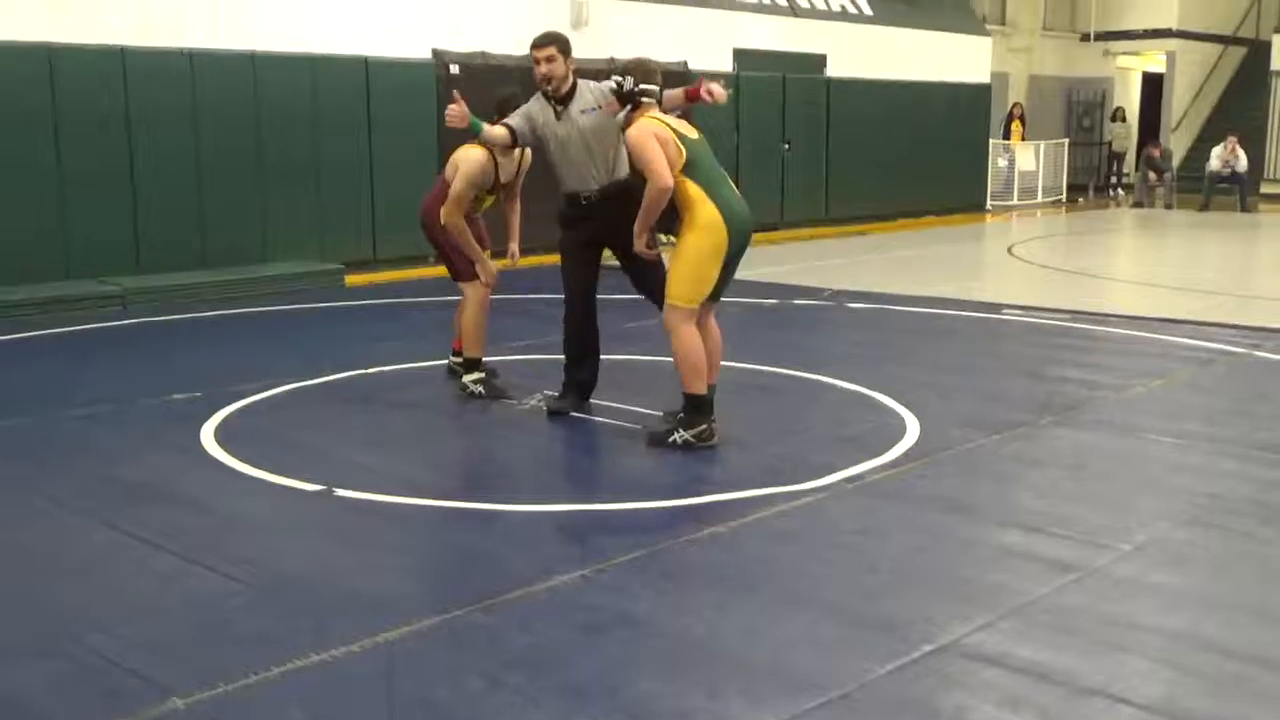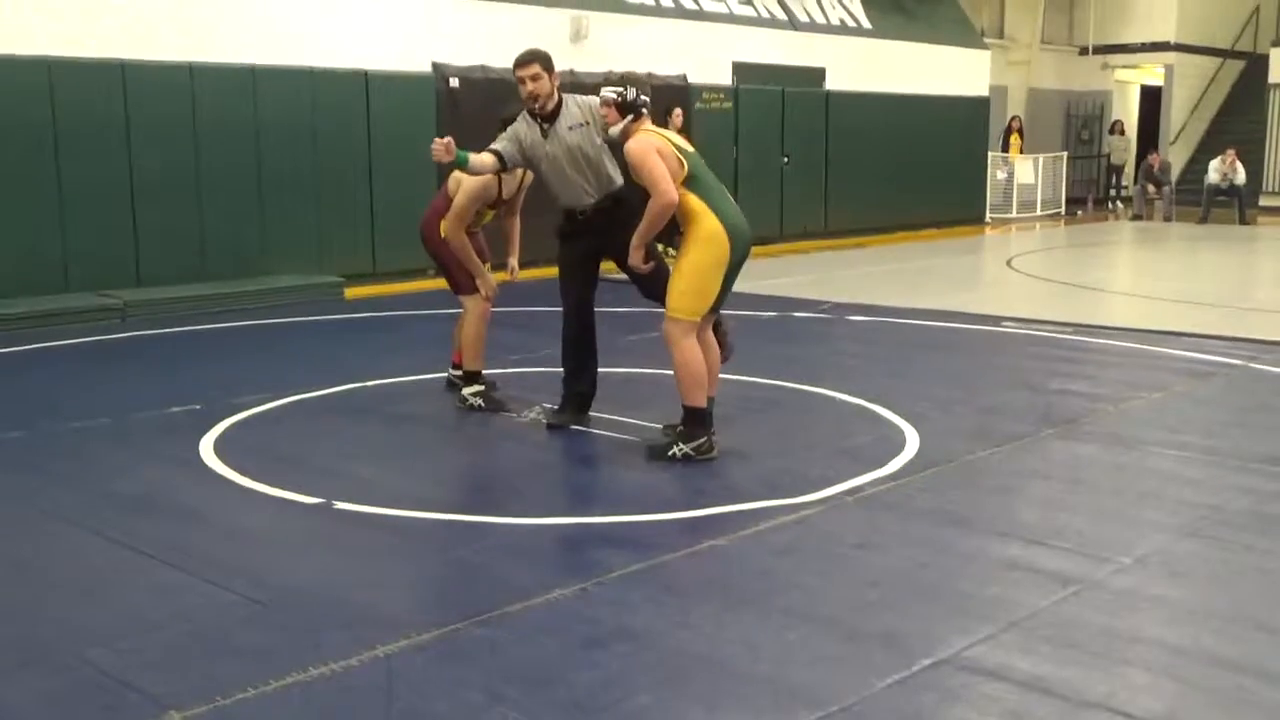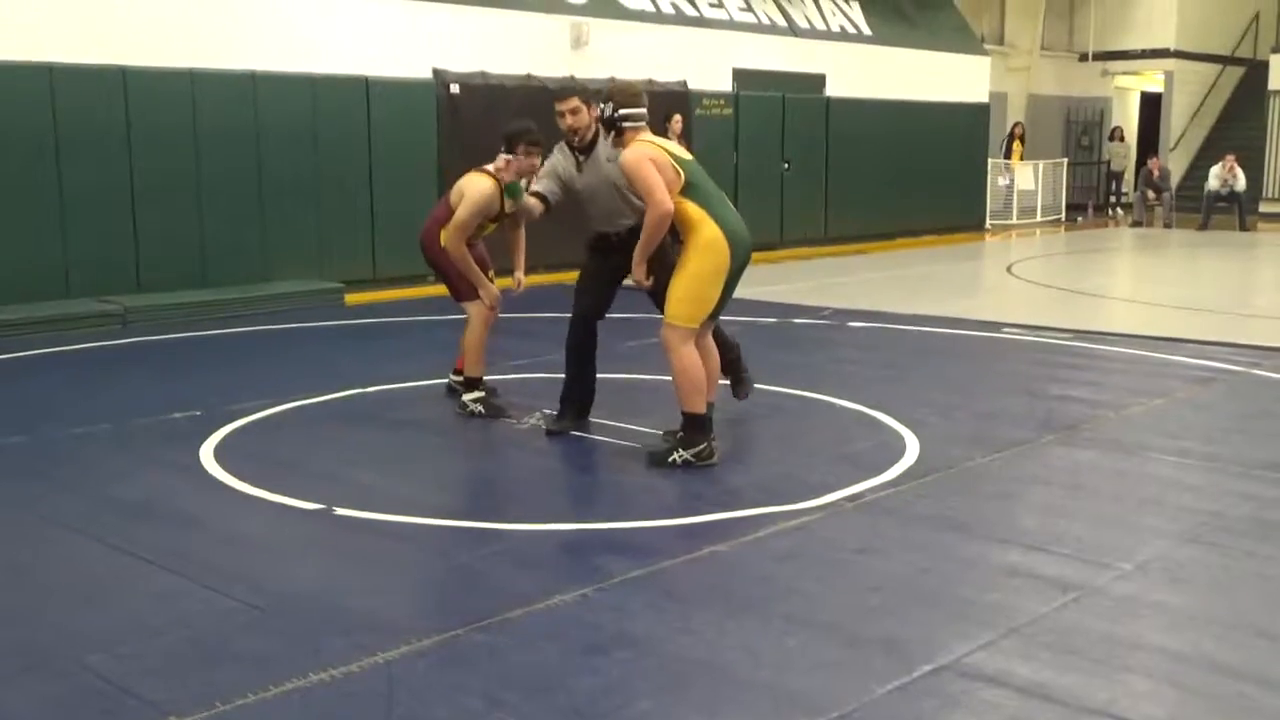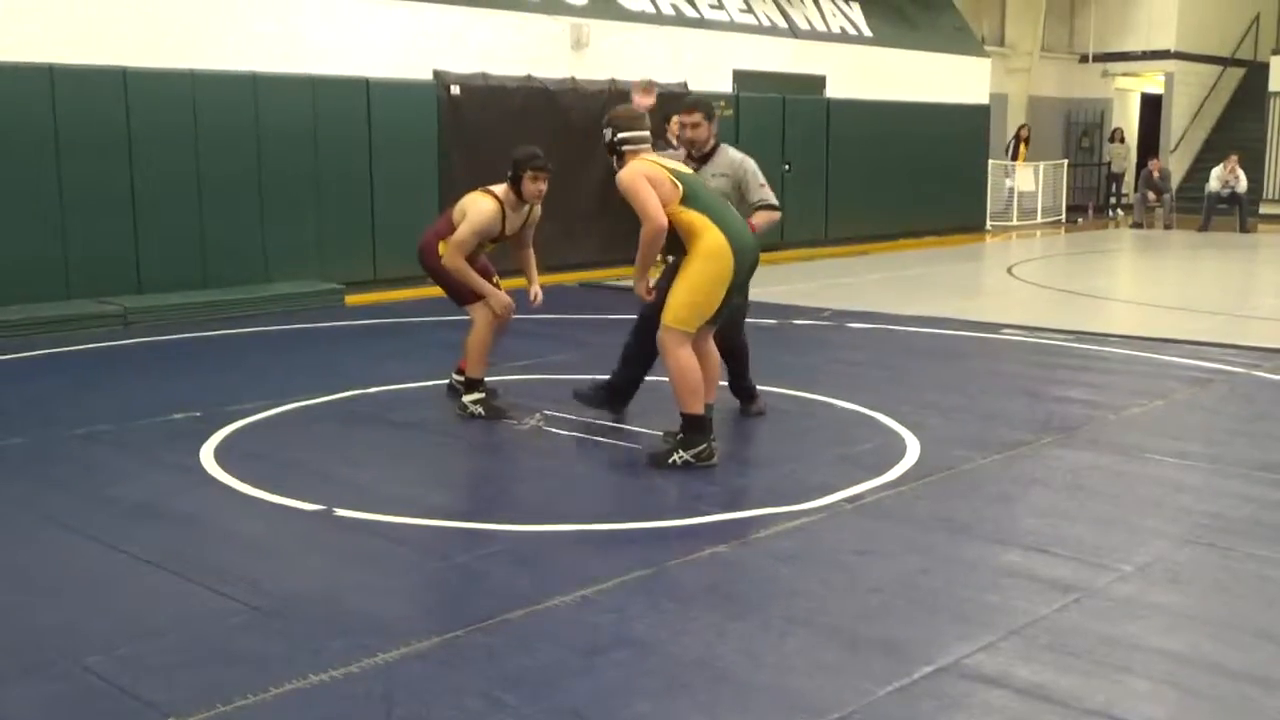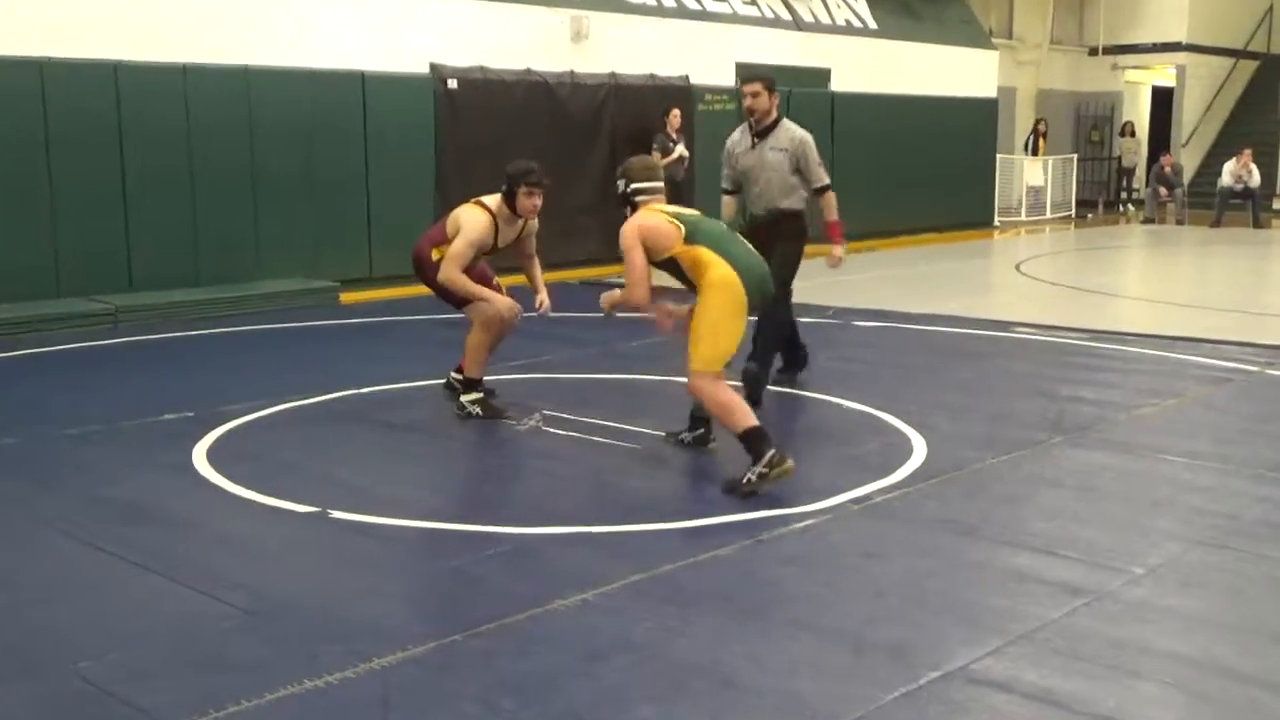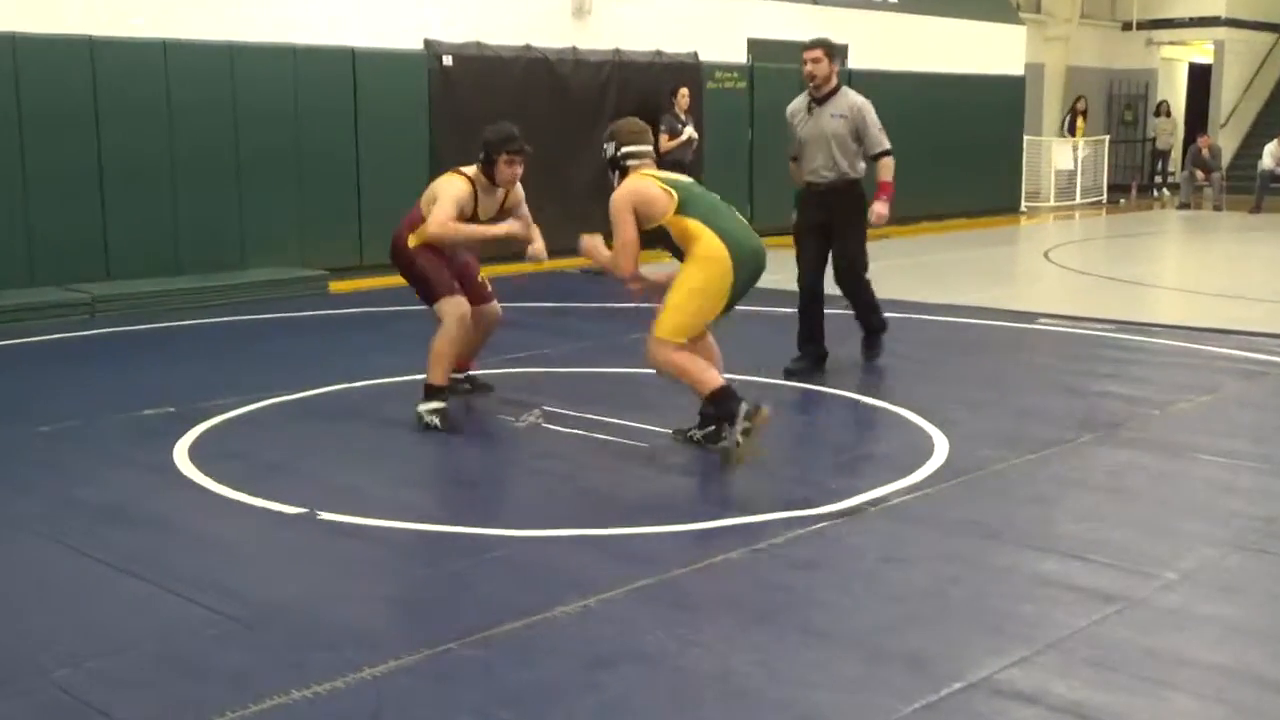
dt=0.4s
person 1, frame 1
left shoulder: (638, 131)
right shoulder: (676, 123)
left elbow: (662, 183)
left wrist: (640, 230)
left hip: (709, 222)
right hip: (736, 217)
left knee: (678, 317)
right knee: (700, 314)
left ankle: (697, 423)
right ankle: (702, 410)
person 1, frame 2
left shoulder: (638, 145)
right shoulder: (666, 136)
left elbow: (667, 198)
left wrist: (638, 243)
left hip: (710, 235)
right hip: (733, 229)
left knee: (678, 330)
right knee: (698, 326)
left ankle: (697, 437)
right ankle: (700, 423)
person 1, frame 3
left shoulder: (633, 155)
right shoulder: (666, 145)
left elbow: (662, 208)
left wrist: (639, 258)
left hip: (711, 242)
right hip: (734, 237)
left knee: (676, 337)
right knee: (698, 333)
left ankle: (697, 442)
right ankle: (700, 428)
person 1, frame 4
left shoulder: (630, 173)
right shoulder: (669, 165)
left elbow: (656, 223)
left wrist: (640, 275)
left hip: (716, 249)
right hip: (742, 245)
left knee: (672, 341)
right knee: (697, 335)
left ankle: (697, 444)
right ankle: (699, 430)
person 1, frame 5
left shoulder: (633, 227)
right shoulder: (683, 214)
left elbow: (639, 298)
left wrist: (613, 300)
right wrist: (685, 313)
left hip: (727, 280)
right hip: (756, 273)
left knee: (704, 380)
left ankle: (766, 457)
person 1, frame 6
left shoulder: (625, 194)
right shoulder: (676, 181)
left elbow: (623, 269)
left wrist: (595, 251)
right wrist: (659, 282)
left hip: (719, 255)
right hip: (750, 248)
left knee: (665, 350)
right knee: (691, 330)
left ankle: (739, 412)
right ankle: (716, 422)
person 2, frame 1
left shoulder: (604, 95)
right shoulder: (534, 112)
left elbow: (657, 101)
right elbow: (501, 135)
left wrist: (698, 91)
right wrist: (471, 125)
left hip: (620, 203)
right hip: (577, 213)
left knee: (652, 283)
right knee: (577, 302)
right ankle: (577, 388)
person 2, frame 2
left shoulder: (589, 108)
right shoulder: (520, 133)
right elbow: (488, 161)
right wrist: (456, 159)
left hip: (618, 213)
right hip: (576, 226)
left knee: (658, 286)
right knee: (575, 314)
left ankle: (709, 327)
right ankle: (575, 403)
person 2, frame 3
right shoulder: (558, 162)
right elbow: (537, 208)
right hip: (604, 245)
right knee: (581, 321)
left ankle: (733, 364)
right ankle: (574, 410)
person 2, frame 4
left shoulder: (738, 164)
right shoulder: (673, 161)
left elbow: (771, 210)
left knee: (729, 332)
right knee: (650, 319)
left ankle: (746, 395)
right ankle: (616, 392)
person 2, frame 5
left shoulder: (797, 138)
right shoulder: (735, 142)
left elbow: (822, 190)
right elbow: (730, 193)
left wrist: (835, 239)
left hip: (788, 228)
right hip: (755, 228)
left knee: (773, 296)
right knee: (773, 300)
left ankle: (756, 371)
right ankle: (795, 357)
person 2, frame 6
left shoulder: (856, 105)
right shoulder: (795, 110)
left elbow: (884, 155)
left wrist: (883, 199)
right wrist: (799, 202)
left hip: (848, 199)
right hip: (812, 199)
left knee: (851, 275)
right knee: (808, 280)
left ankle: (873, 332)
right ankle: (810, 355)
person 3, frame 1
left shoulder: (523, 155)
right shoulder: (477, 159)
left elbow: (511, 198)
right elbow: (451, 216)
left wrist: (513, 240)
right wrist: (480, 260)
left hip: (468, 214)
right hip: (442, 216)
left knee: (476, 289)
right knee: (479, 290)
left ankle: (458, 359)
right ankle: (472, 376)
person 3, frame 2
left shoulder: (525, 173)
right shoulder: (482, 175)
left elbow: (511, 213)
right elbow: (453, 230)
left wrist: (512, 255)
right wrist: (481, 274)
left hip: (467, 228)
right hip: (441, 229)
left knee: (479, 302)
right knee: (479, 304)
left ankle: (458, 371)
right ankle: (471, 389)
person 3, frame 3
left shoulder: (527, 185)
right shoulder: (484, 188)
left elbow: (516, 226)
right elbow: (454, 242)
left wrist: (519, 268)
right wrist: (483, 284)
left hip: (467, 238)
right hip: (441, 239)
left knee: (489, 310)
right knee: (481, 310)
left ankle: (460, 377)
right ankle: (471, 395)
person 3, frame 4
left shoulder: (532, 209)
right shoulder: (487, 209)
left elbow: (525, 246)
right elbow: (452, 259)
left wrist: (534, 282)
right wrist: (490, 292)
left hip: (468, 251)
right hip: (439, 251)
left knee: (501, 313)
right knee: (487, 313)
left ankle: (461, 378)
right ankle: (471, 397)
person 3, frame 5
left shoulder: (528, 220)
right shoulder: (480, 222)
left elbow: (530, 257)
right elbow: (447, 275)
left wrist: (541, 291)
right wrist: (493, 298)
left hip: (465, 257)
right hip: (434, 257)
left knee: (506, 318)
right knee: (487, 314)
left ankle: (460, 378)
right ankle: (470, 398)
person 3, frame 6
left shoulder: (510, 188)
right shoulder: (458, 187)
left elbow: (528, 226)
right elbow: (435, 230)
left wrist: (537, 243)
right wrist: (496, 230)
left hip: (448, 248)
right hip: (413, 246)
left knee: (489, 314)
right knee: (457, 313)
left ankle: (457, 373)
right ankle: (431, 404)
